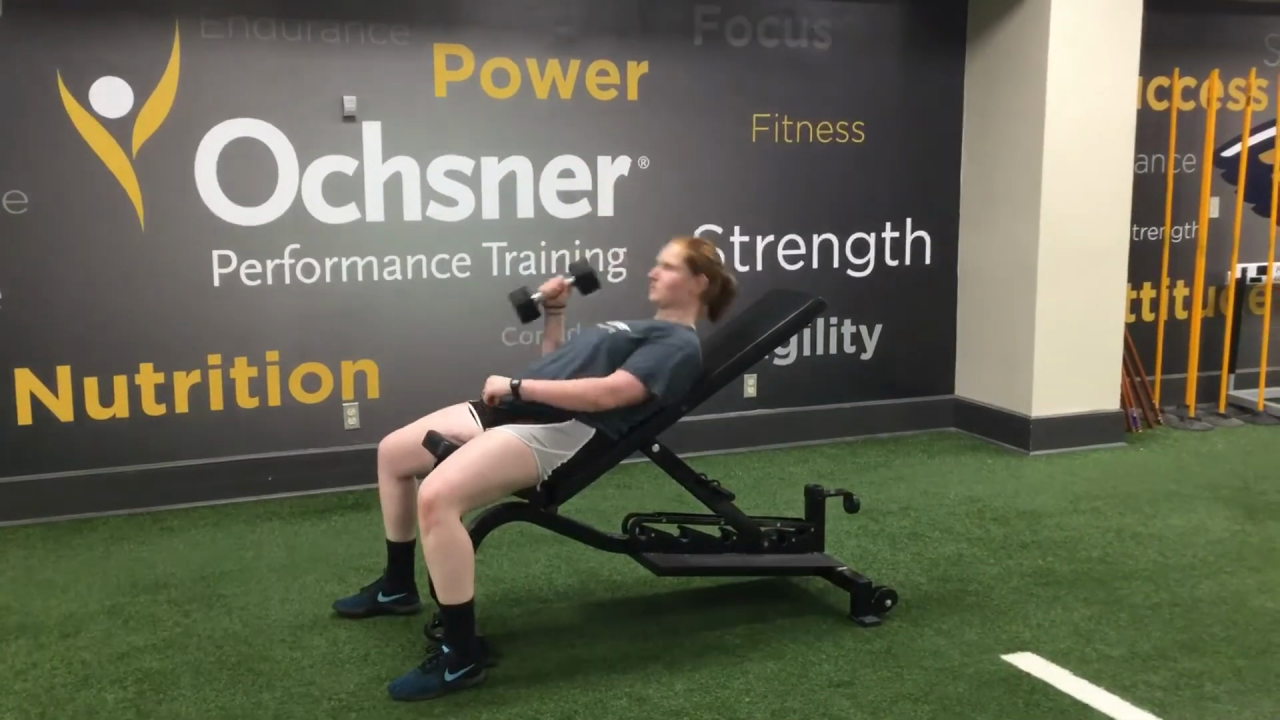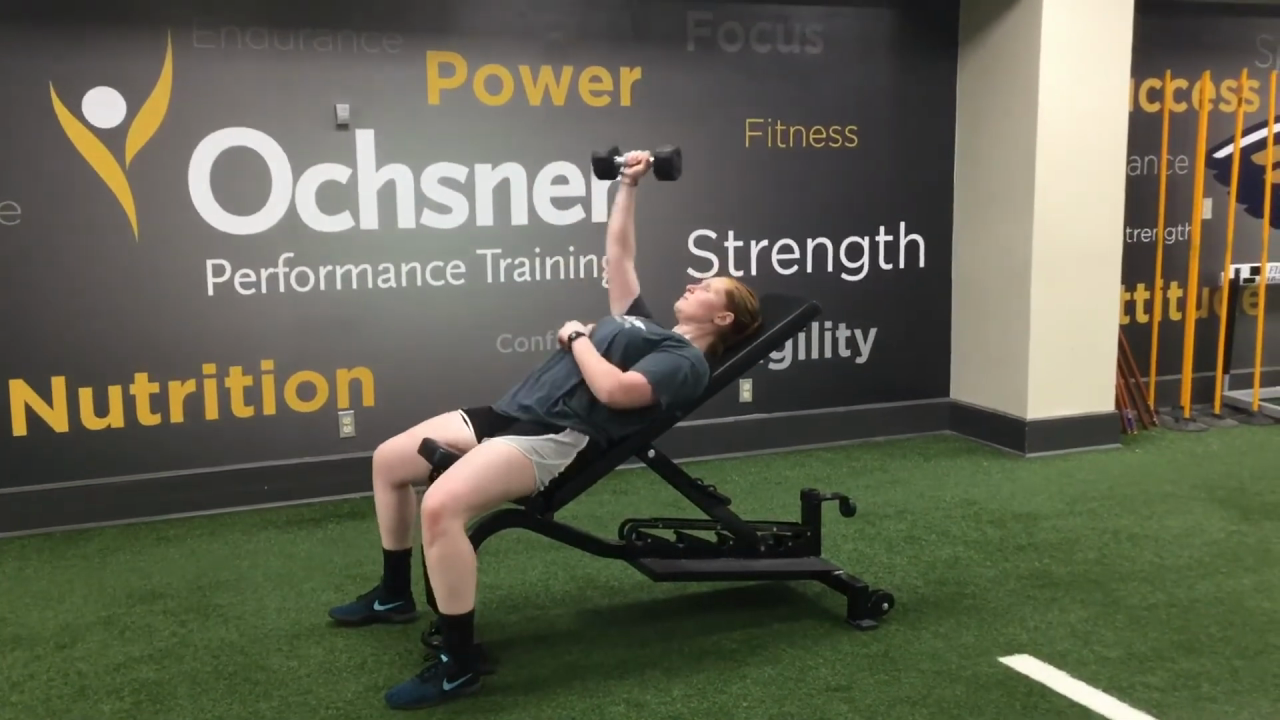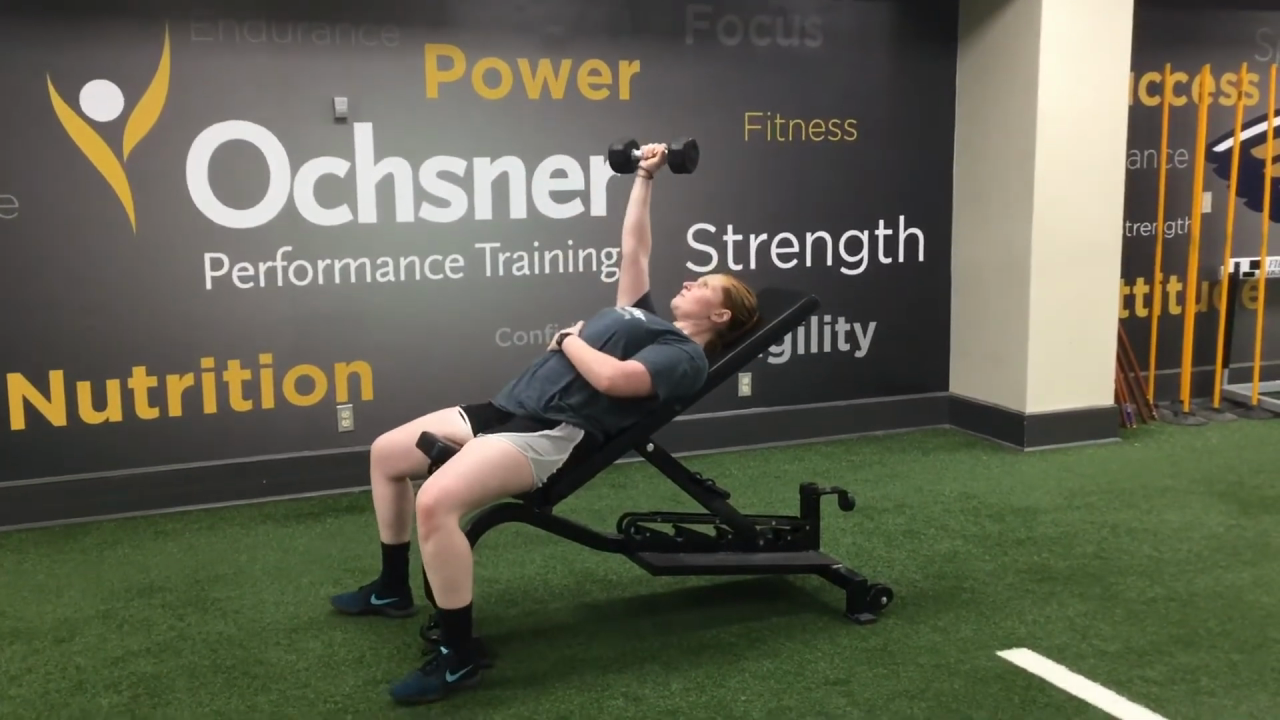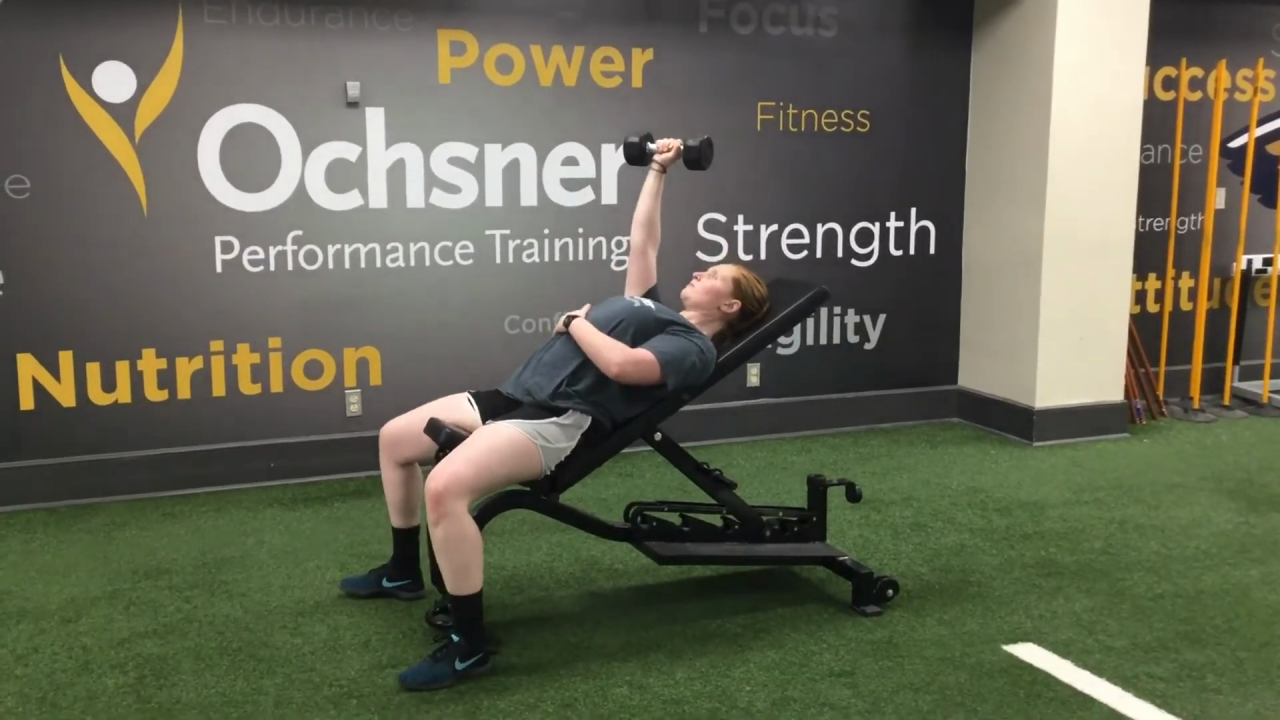
dt=0.7s
person 1, frame 1
left shoulder: (679, 347)
right shoulder: (639, 327)
left elbow: (604, 393)
left wrist: (516, 386)
right wrist: (552, 315)
left hip: (558, 430)
right hip: (514, 411)
left knee: (436, 497)
right knee: (393, 453)
left ankle: (461, 656)
right ankle: (397, 587)
person 1, frame 2
left shoulder: (686, 362)
right shoulder: (643, 324)
left elbow: (614, 390)
right elbow: (618, 253)
left wrist: (578, 338)
right wrist: (628, 184)
left hip: (554, 436)
right hip: (511, 412)
left knee: (441, 507)
right knee: (387, 461)
left ankle: (458, 664)
right ankle: (394, 594)
person 1, frame 3
left shoulder: (685, 356)
right shoulder: (644, 317)
left elbow: (611, 377)
right elbow: (634, 249)
left wrist: (568, 339)
right wrist: (645, 177)
left hip: (551, 432)
right hip: (507, 408)
left knee: (436, 502)
right knee: (385, 454)
left ankle: (457, 656)
right ankle: (392, 588)
person 1, frame 4
left shoulder: (693, 348)
right shoulder: (652, 307)
left elbow: (620, 364)
right elbow: (642, 240)
left wrist: (576, 322)
right wrist: (657, 170)
left hip: (559, 419)
right hip: (516, 395)
left knee: (444, 488)
right knee: (393, 439)
left ankle: (469, 642)
right ankle: (403, 570)
